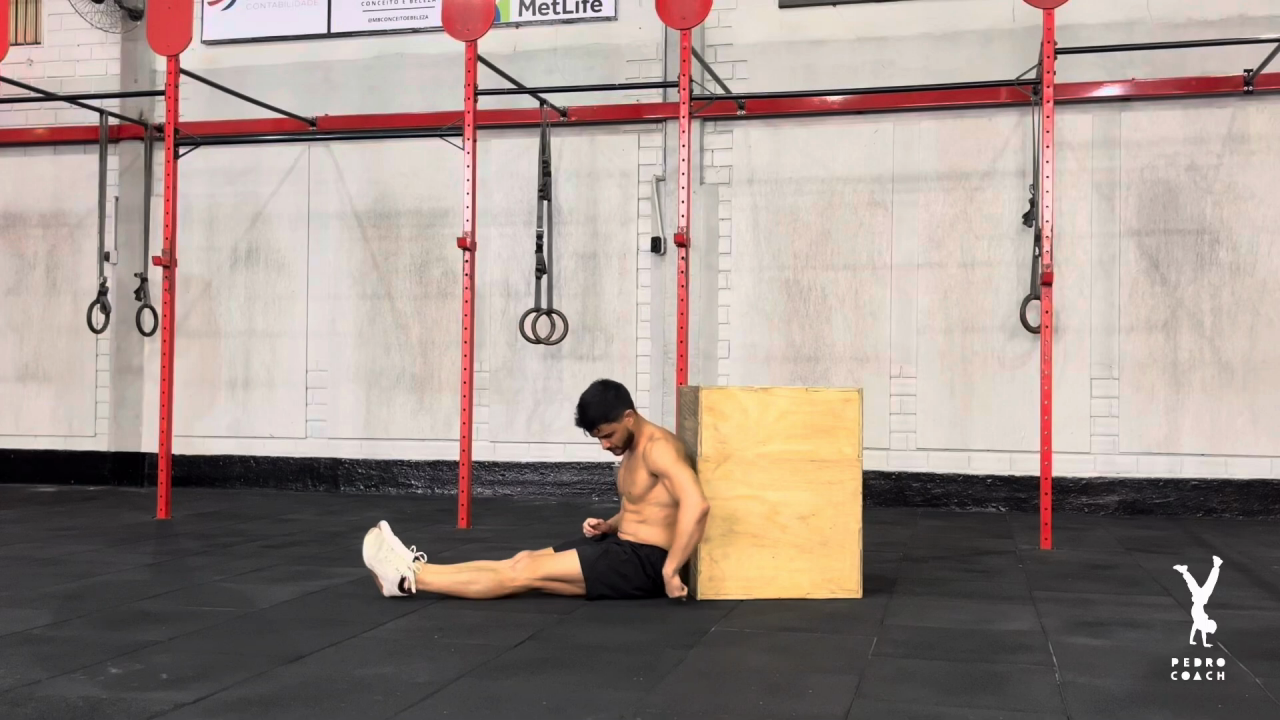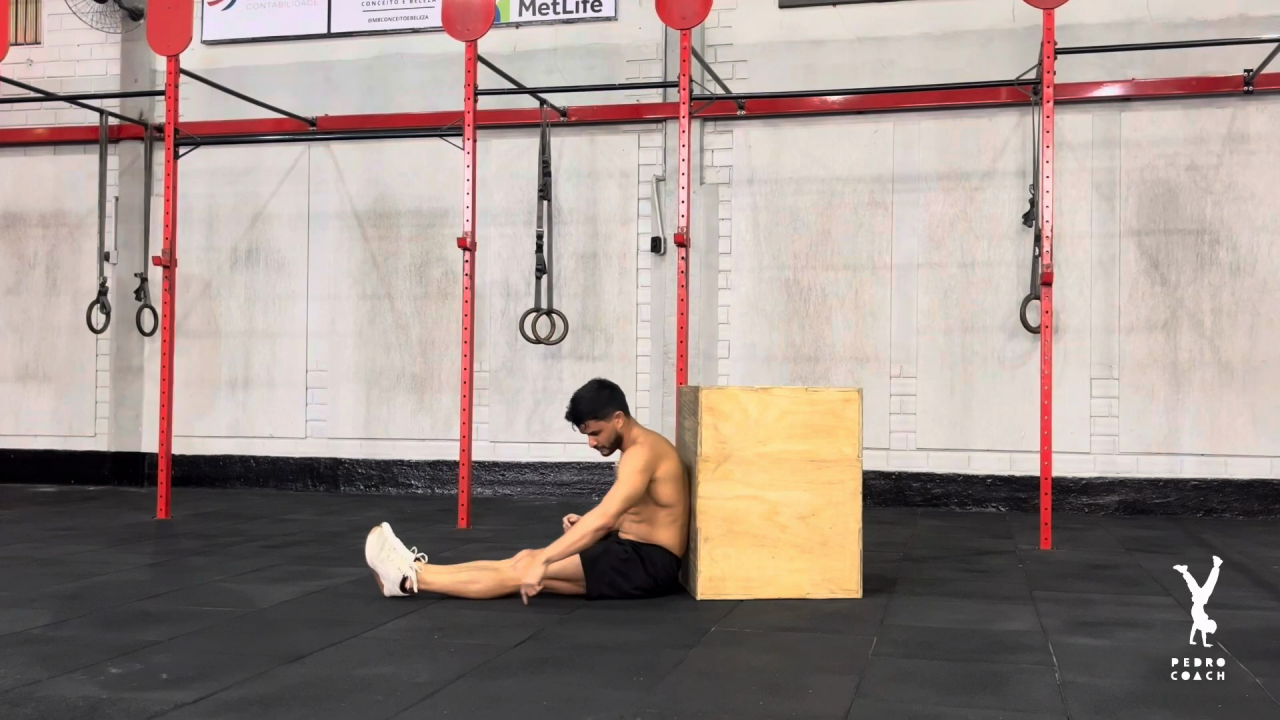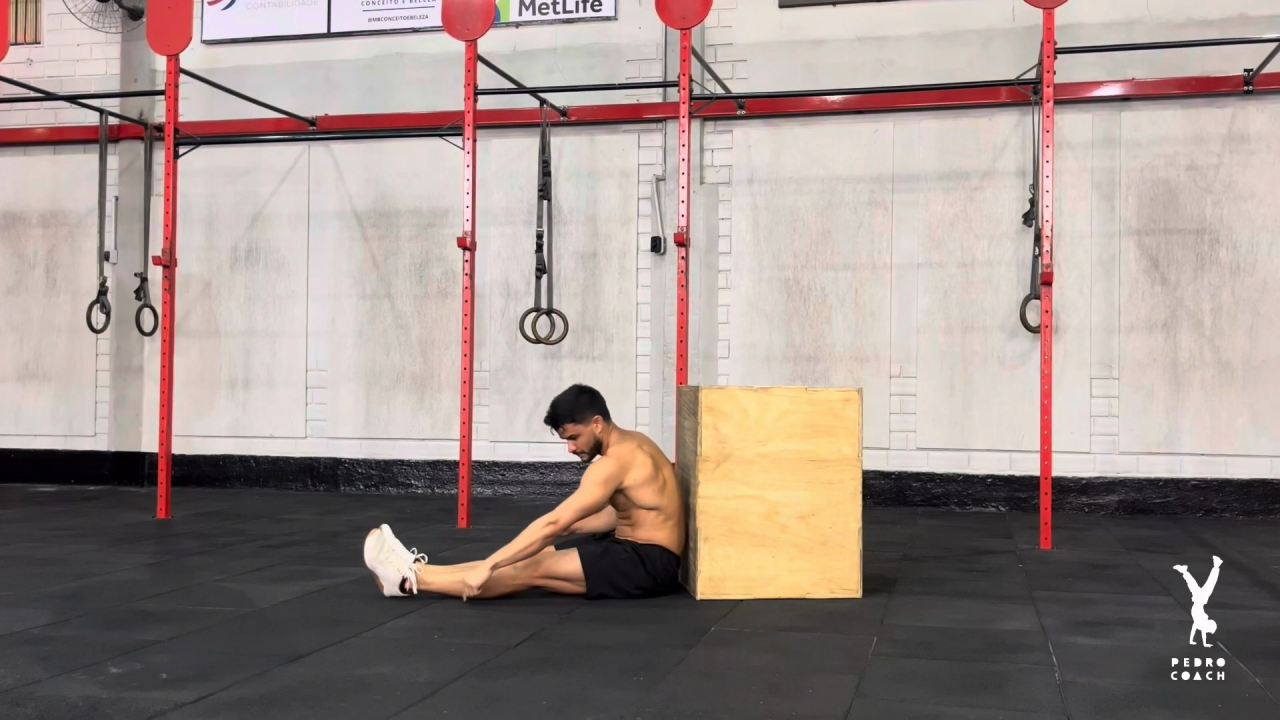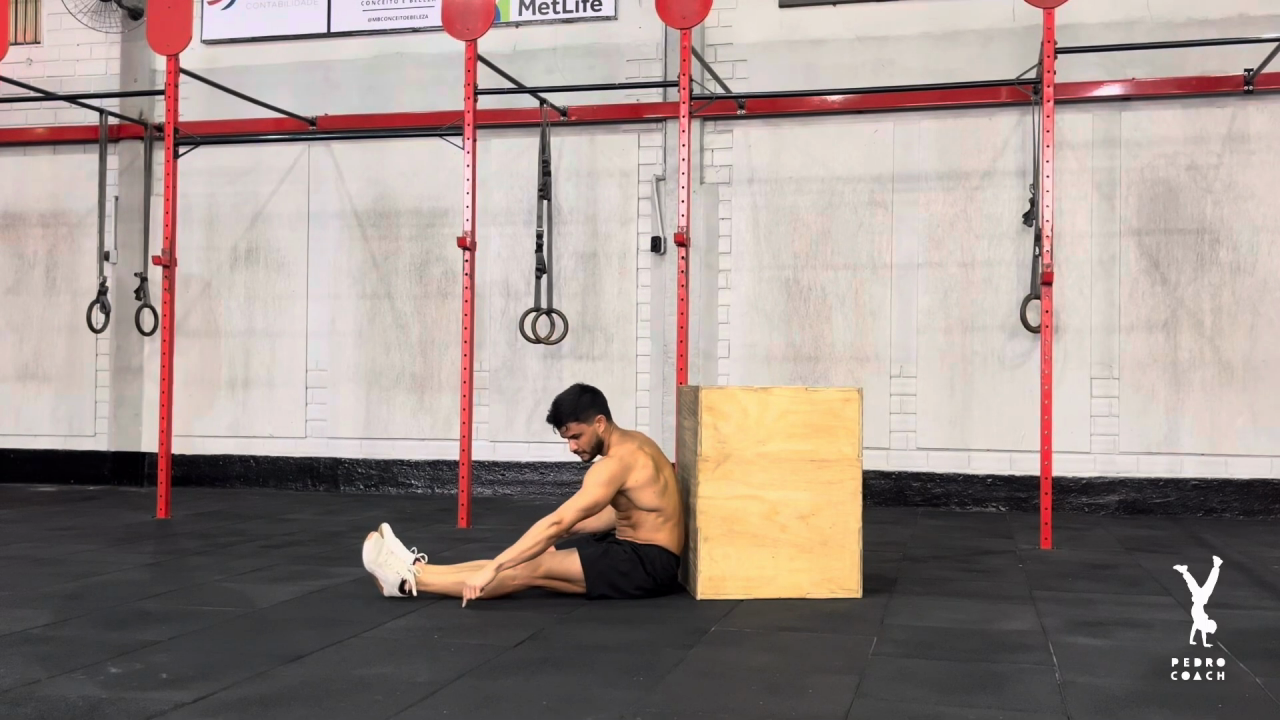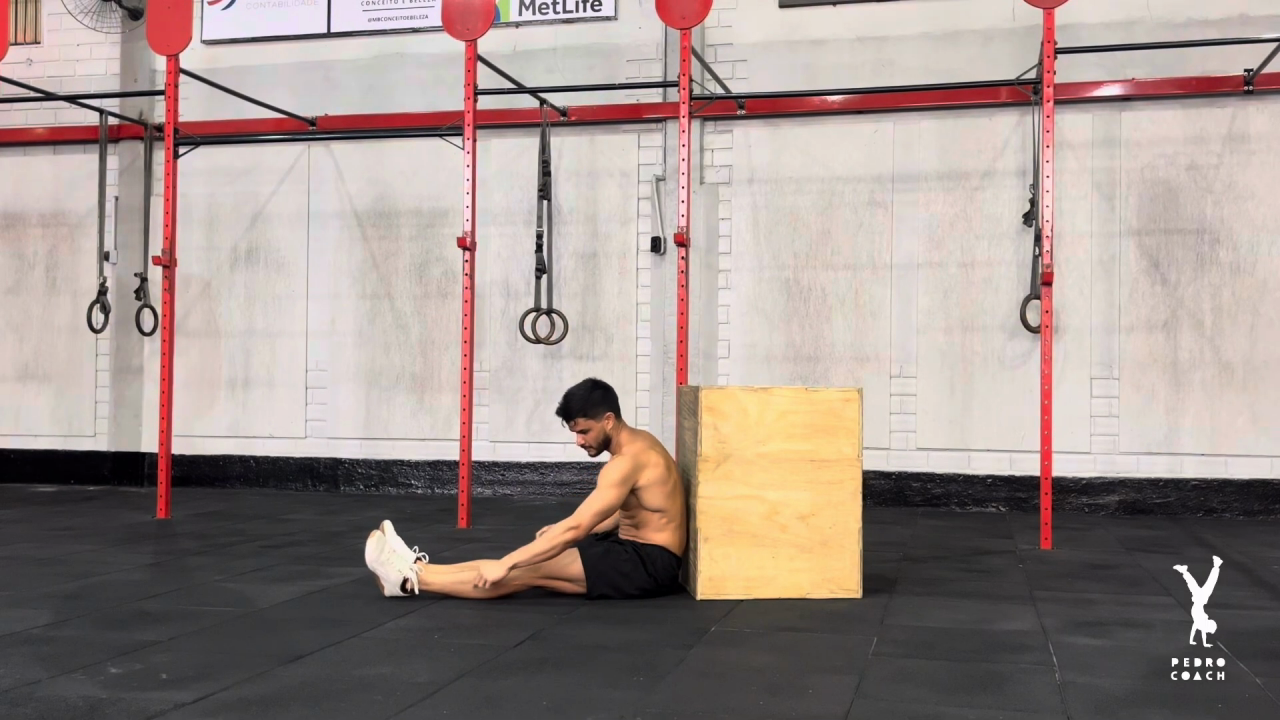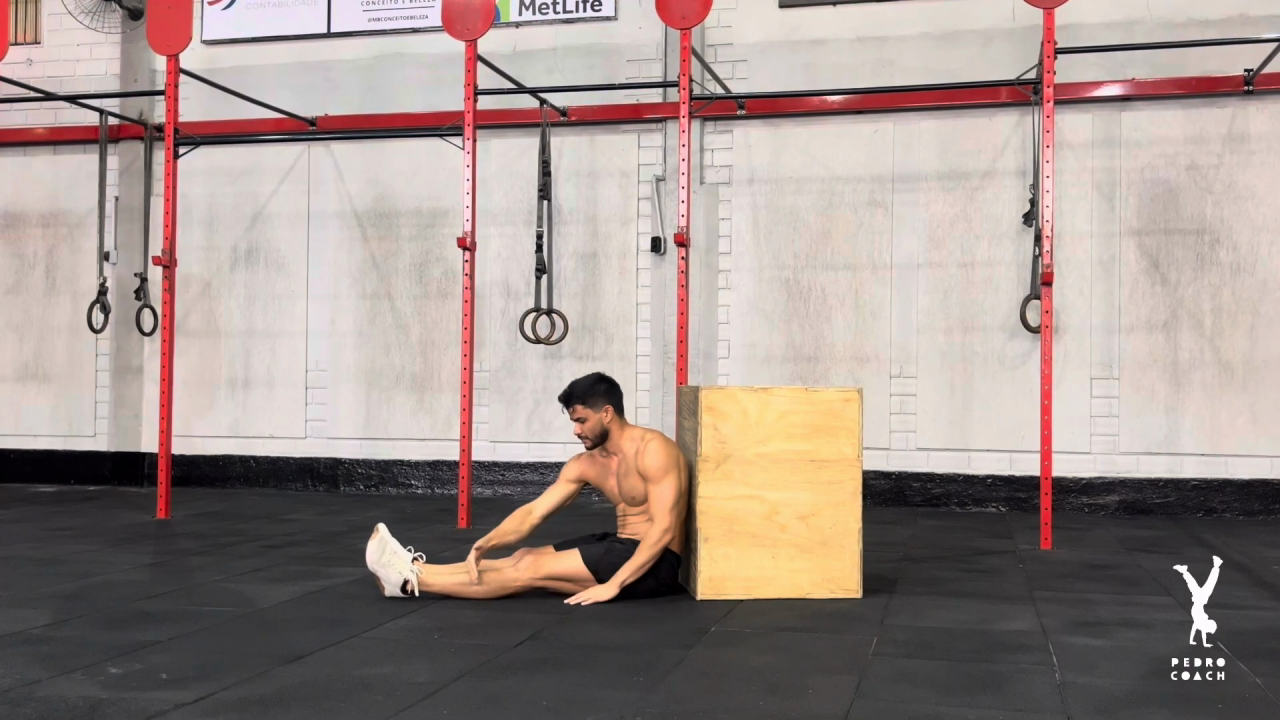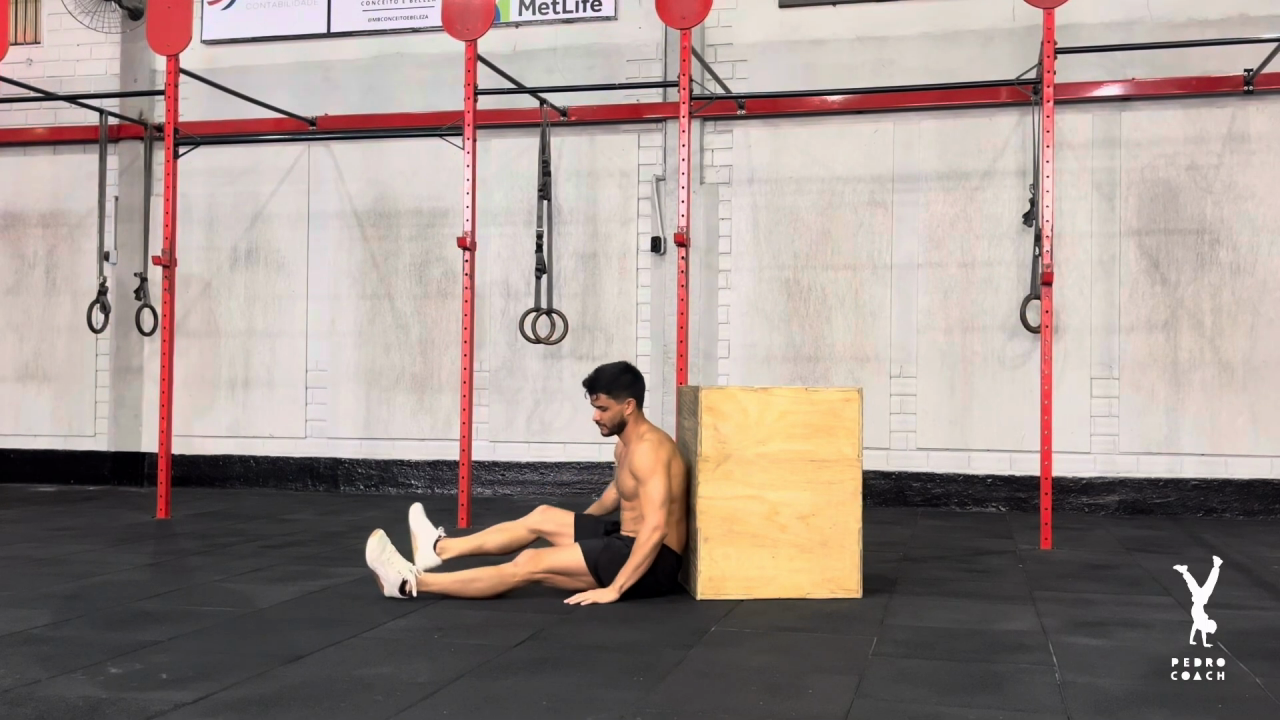
dt=0.5s
person 1, frame 1
left shoulder: (658, 447)
right shoulder: (632, 447)
left elbow: (696, 505)
left wrist: (670, 570)
right wrist: (608, 525)
left hip: (646, 563)
right hip: (626, 547)
left knee: (528, 572)
right knee: (524, 559)
left ankle: (409, 577)
right ankle: (416, 569)
person 1, frame 2
left shoulder: (643, 452)
right shoulder: (639, 447)
left elbow: (603, 519)
left wrist: (542, 563)
right wrist: (585, 524)
left hip: (650, 564)
right hip: (634, 550)
left knee: (530, 566)
right knee: (527, 558)
left ankle: (410, 578)
right ankle: (416, 569)
person 1, frame 3
left shoulder: (615, 461)
right shoulder: (629, 444)
left elbow: (553, 523)
left wrist: (488, 565)
right wrist: (567, 528)
left hip: (648, 563)
right hip: (634, 549)
left knee: (530, 570)
right knee: (527, 558)
left ankle: (410, 578)
right ankle: (417, 569)
person 1, frame 4
left shoulder: (617, 462)
right shoulder: (630, 444)
left elbow: (557, 522)
left wrist: (492, 569)
right wrist: (567, 530)
left hip: (648, 563)
right hip: (632, 548)
left knee: (530, 570)
right knee: (523, 559)
left ankle: (408, 580)
right ankle: (417, 568)
person 1, frame 5
left shoulder: (629, 460)
right shoulder: (634, 444)
left elbow: (575, 529)
left wrist: (506, 564)
right wrist: (562, 530)
left hip: (650, 564)
right hip: (632, 549)
left knee: (530, 570)
right knee: (526, 559)
left ankle: (410, 580)
right ankle: (417, 567)
person 1, frame 6
left shoulder: (653, 449)
right shoulder: (585, 464)
left elbow: (664, 528)
right elbow: (532, 513)
left wrist: (614, 585)
right wrist: (485, 545)
left hip: (653, 564)
right hip: (623, 547)
left knee: (530, 571)
right knee: (521, 558)
left ankle: (411, 581)
right ankle: (416, 569)
person 1, frame 7
left shoulder: (648, 449)
right shoulder: (627, 445)
left elbow: (656, 528)
left wrist: (614, 589)
right wrist: (569, 524)
left hip: (651, 565)
left knee: (530, 565)
right knee: (541, 517)
left ankle: (410, 582)
right ankle: (438, 547)
